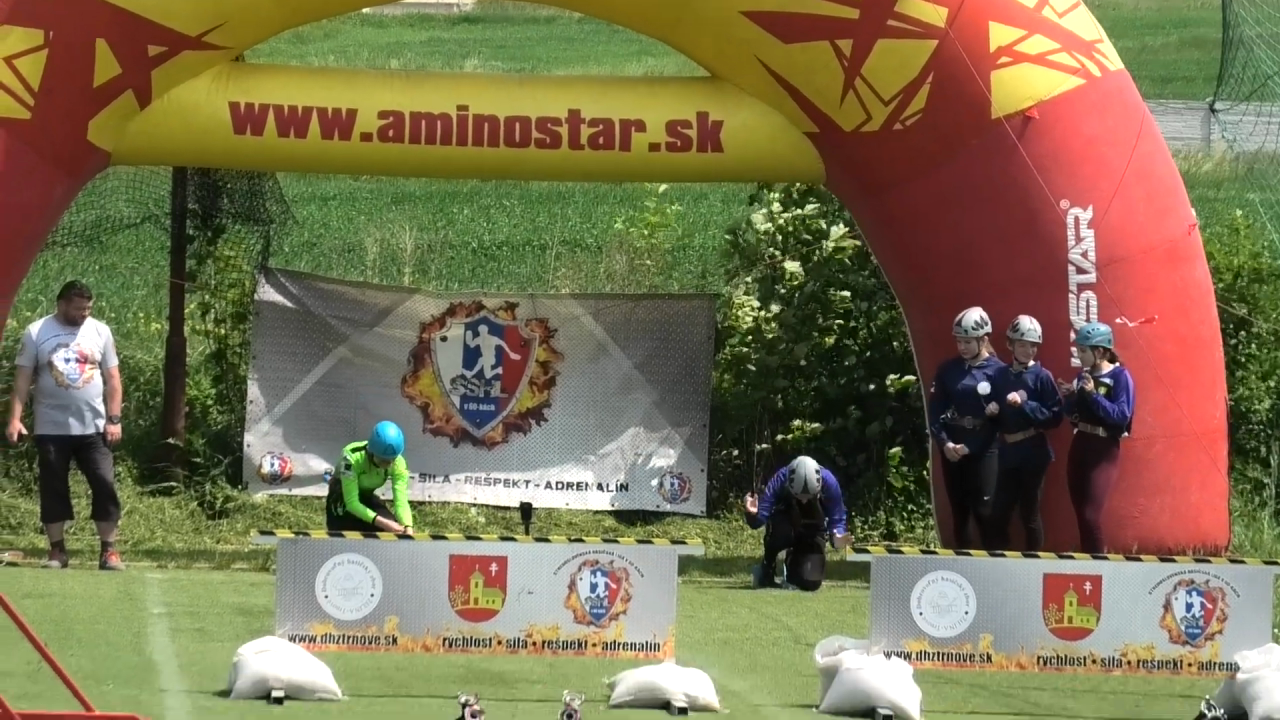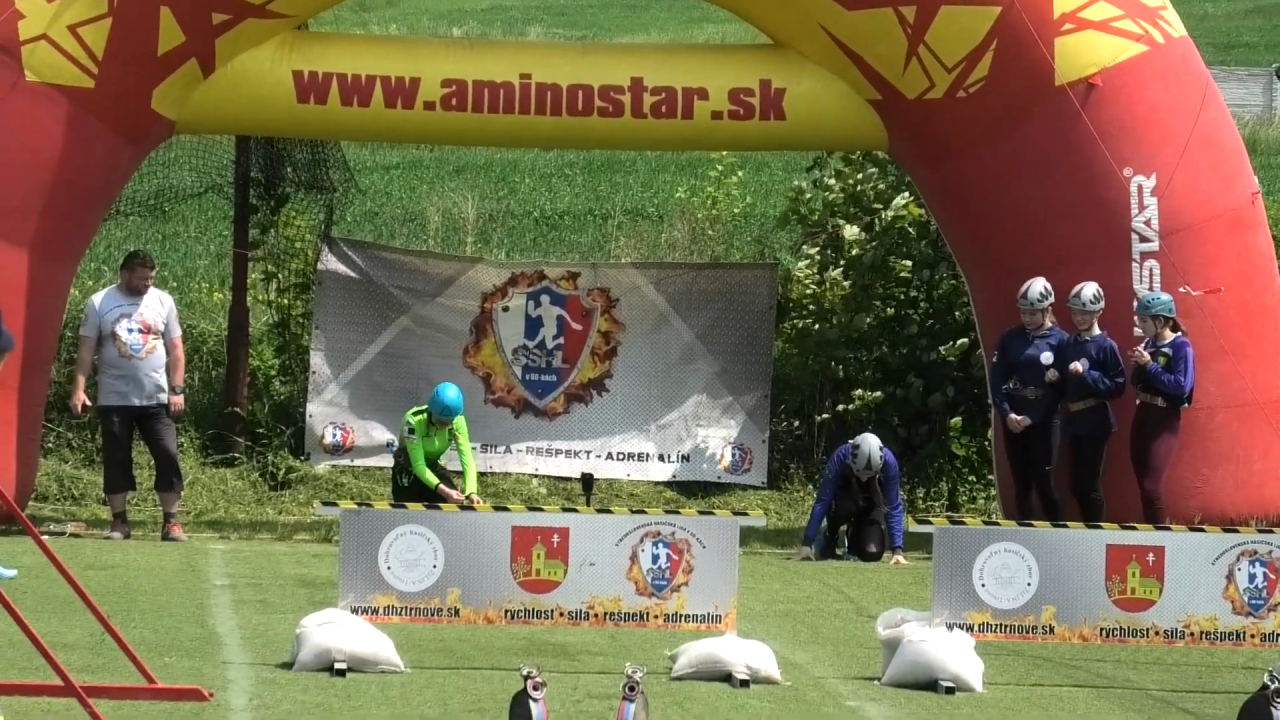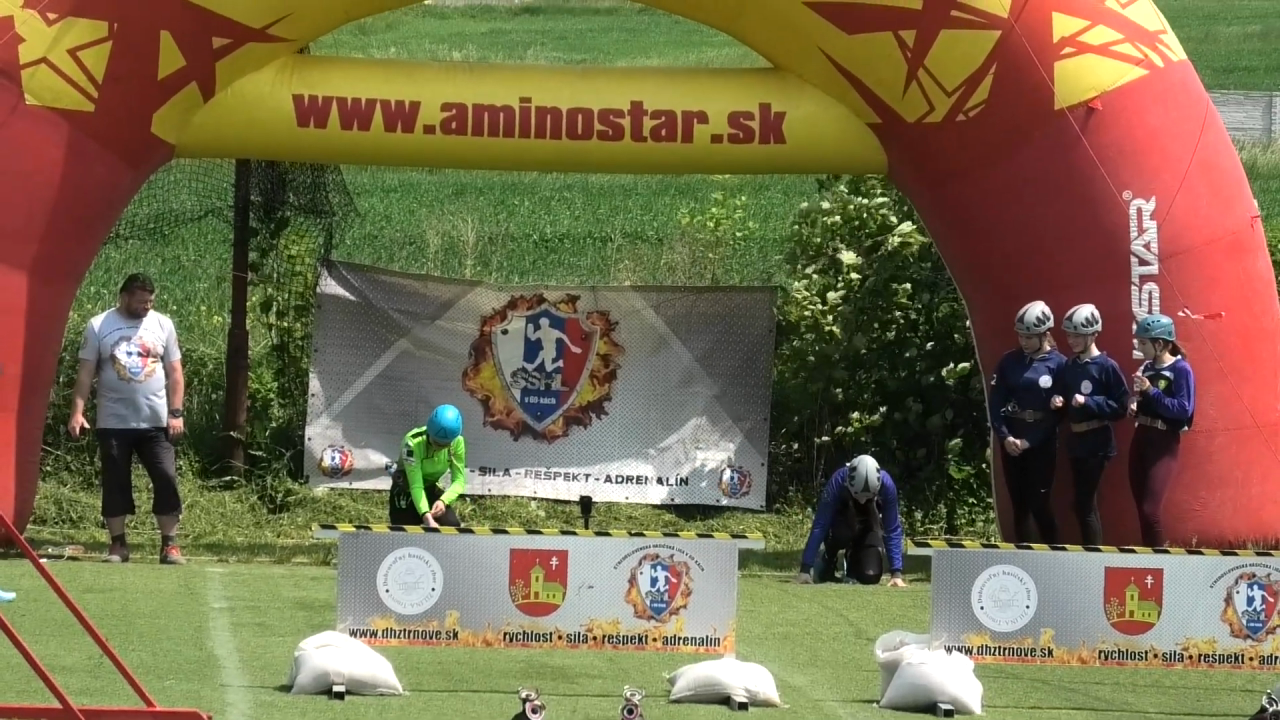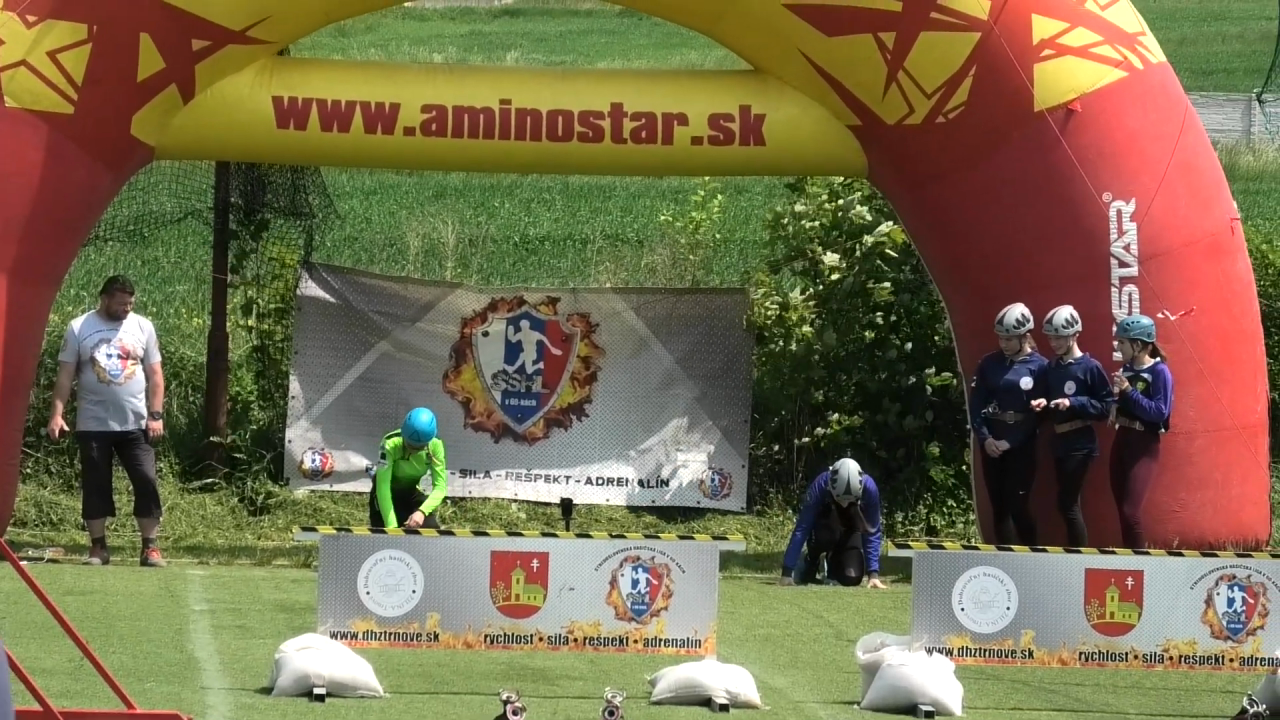
dt=0.4s
person 1, frame 1
left shoulder: (100, 331)
right shoulder: (36, 332)
left elbow: (112, 378)
right elbow: (23, 379)
left wrist: (114, 419)
right wrist: (15, 418)
left hip: (93, 427)
right hip: (51, 429)
left knee: (104, 486)
right knee: (53, 489)
left ankle: (108, 550)
right ankle: (57, 550)
person 1, frame 2
left shoulder: (163, 301)
right shoulder: (99, 302)
left elbow: (175, 349)
right elbow: (86, 350)
left wrist: (176, 390)
right wrist: (78, 388)
left hip: (156, 399)
right hip: (114, 399)
left knee: (168, 457)
right knee: (116, 460)
left ankle: (171, 521)
right ankle: (119, 521)
person 1, frame 3
left shoulder: (163, 324)
right shoulder: (99, 325)
left elbow: (175, 372)
right elbow: (85, 373)
left wrist: (176, 413)
right wrist: (77, 411)
left hip: (155, 422)
right hip: (113, 422)
left knee: (166, 480)
right knee: (115, 483)
left ankle: (169, 544)
right ankle: (118, 544)
person 1, frame 4
left shoulder: (143, 327)
right shoulder: (79, 328)
left elbow: (155, 375)
right elbow: (65, 376)
left wrist: (156, 415)
right wrist: (57, 414)
left hip: (135, 424)
right hip: (93, 425)
left knee: (146, 483)
right knee: (95, 485)
left ankle: (150, 547)
right ankle: (98, 547)
person 2, frame 1
left shoulder: (998, 371)
right shoulder: (947, 369)
right elbow: (934, 410)
left wrist: (968, 447)
right wrist: (944, 442)
left hip: (982, 449)
right hip: (951, 448)
left knee: (982, 510)
right knee: (959, 511)
person 2, frame 2
left shoulder: (1060, 340)
right shoulder: (1010, 338)
left elbow: (1059, 389)
right elbow: (996, 380)
left wrist: (1031, 418)
right wrist: (1006, 413)
left hip: (1044, 418)
right hip: (1012, 416)
left knee: (1042, 481)
right knee: (1020, 481)
person 2, frame 3
left shoulder: (1058, 364)
right shoulder: (1009, 361)
left elbow: (1057, 412)
right elbow: (995, 402)
left wrist: (1029, 441)
right wrist: (1004, 436)
left hip: (1042, 441)
right hip: (1011, 439)
left knee: (1038, 503)
right knee: (1018, 504)
person 2, frame 4
left shoulder: (1040, 366)
right shoulder: (989, 363)
left elbow: (1038, 413)
right elbow: (975, 405)
left wrist: (1010, 442)
right wrist: (984, 438)
left hip: (1022, 443)
right hip: (991, 441)
left knee: (1017, 505)
right knee: (999, 505)
person 3, frame 1
left shoulder: (1042, 377)
right shoulder: (1000, 376)
left elbow: (1054, 418)
left wrist: (1023, 405)
left hip: (1033, 452)
right hip: (1008, 452)
left knee: (1029, 513)
right knee: (998, 512)
person 3, frame 2
left shoulder: (1106, 346)
right shoulder: (1068, 344)
left elbow: (1117, 387)
left wrist: (1085, 374)
left hip: (1096, 422)
right hip: (1073, 420)
left knee: (1090, 484)
right knee: (1076, 483)
person 3, frame 3
left shoulder: (1107, 367)
right shoulder: (1069, 366)
left elbow: (1122, 406)
left wrist: (1088, 402)
right wrist: (1058, 401)
left hip: (1097, 443)
right hip: (1076, 441)
left knee: (1083, 505)
right knee: (1086, 504)
person 3, frame 4
left shoulder: (1091, 367)
right shoulder: (1052, 367)
left elbow: (1107, 406)
left wrist: (1073, 403)
right wrist: (1044, 403)
left hip: (1081, 443)
right hip: (1060, 441)
left knee: (1067, 504)
right knee: (1068, 504)
person 4, frame 1
left shoulder: (1120, 376)
right shoulder: (1084, 375)
left elbow: (1122, 416)
left wrist: (1093, 394)
right wrist: (1070, 396)
left hip: (1104, 449)
right hip: (1079, 445)
left knee: (1091, 515)
right knee: (1080, 514)
person 4, frame 2
left shoulder: (1181, 345)
right shoulder: (1149, 344)
left elbow: (1180, 385)
left wrist: (1150, 365)
right wrist: (1138, 366)
left hip: (1165, 419)
right hip: (1142, 415)
left knee: (1151, 486)
right knee: (1142, 484)
person 4, frame 3
left shoulder: (1181, 369)
right shoulder: (1147, 368)
left elbow: (1184, 409)
left wrist: (1150, 391)
right wrist: (1134, 403)
left hip: (1164, 442)
right hip: (1141, 438)
left knee: (1150, 509)
right knee: (1141, 507)
person 4, frame 4
left shoulder: (1159, 371)
right shoulder: (1127, 368)
left elbow: (1159, 413)
left wrist: (1129, 390)
right wrist: (1115, 408)
left hip: (1144, 444)
right hip: (1122, 439)
left knee: (1130, 511)
right knee: (1122, 509)
